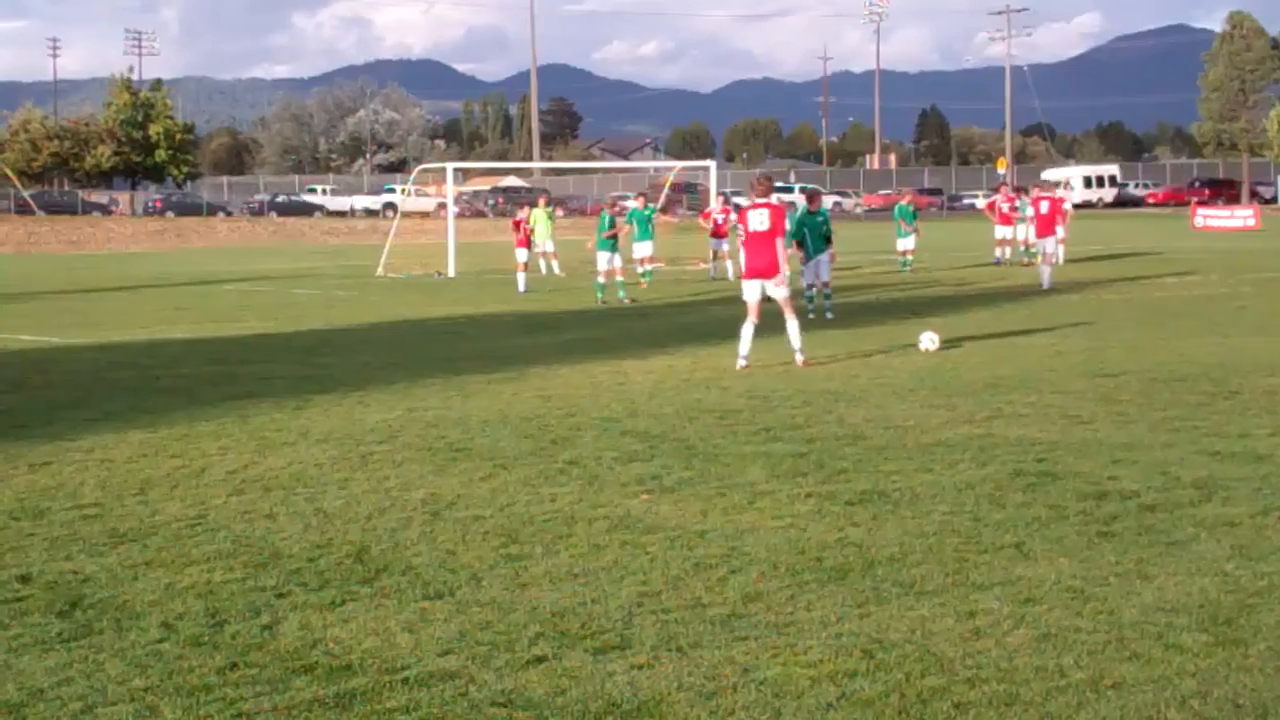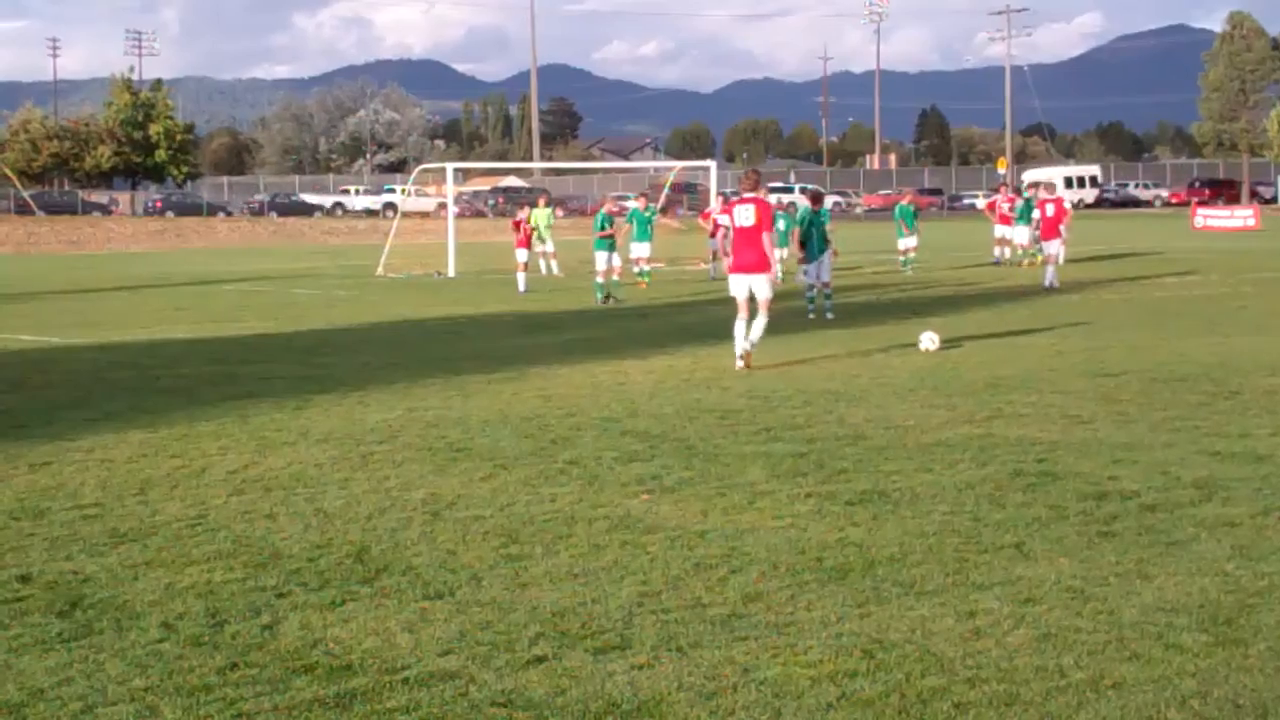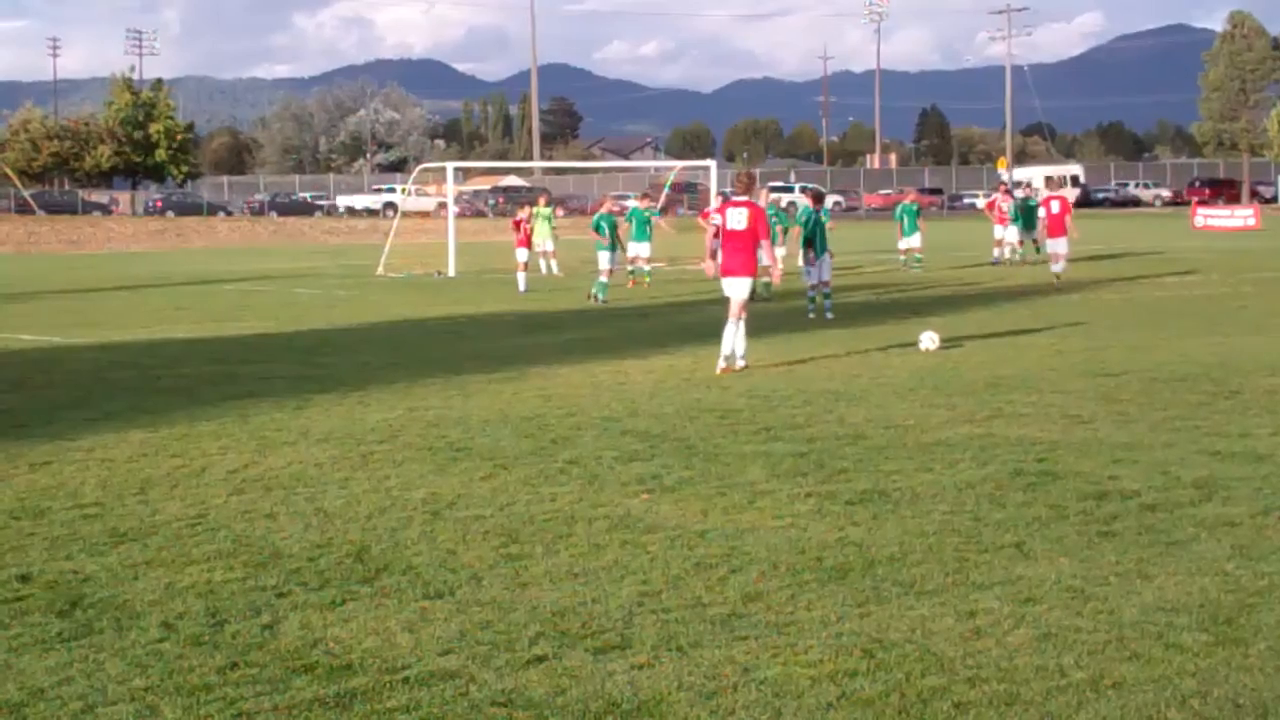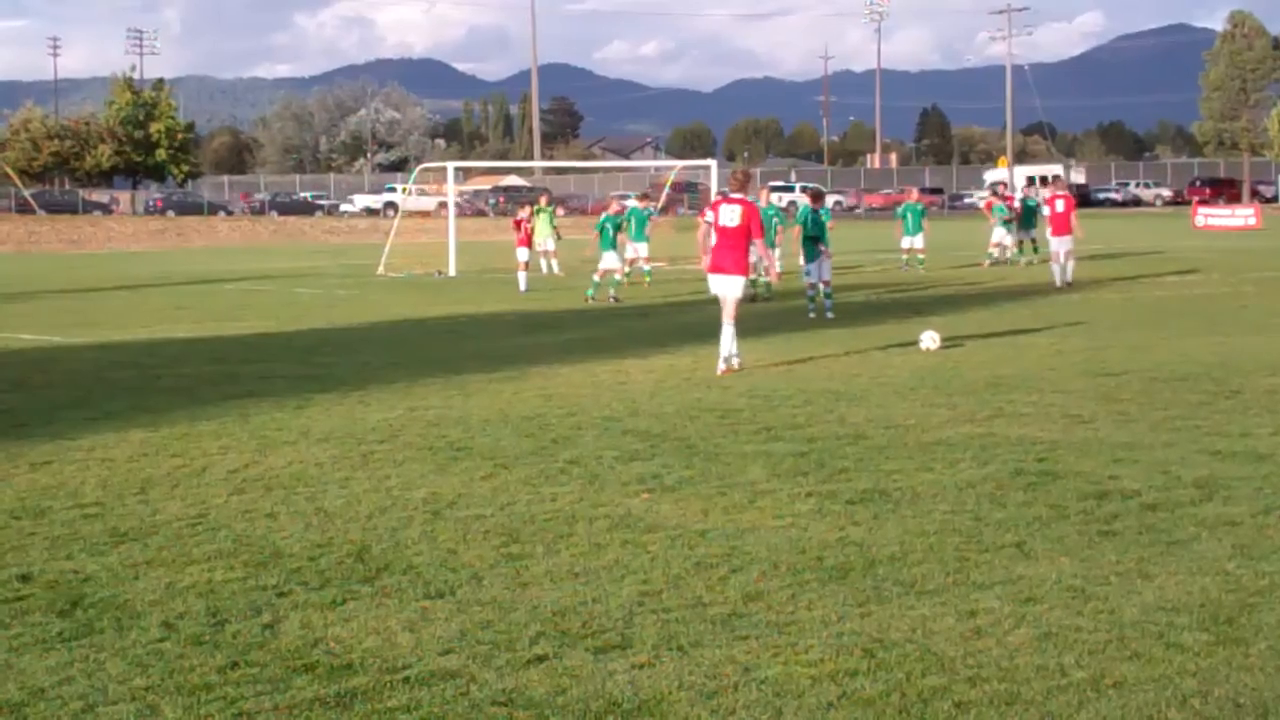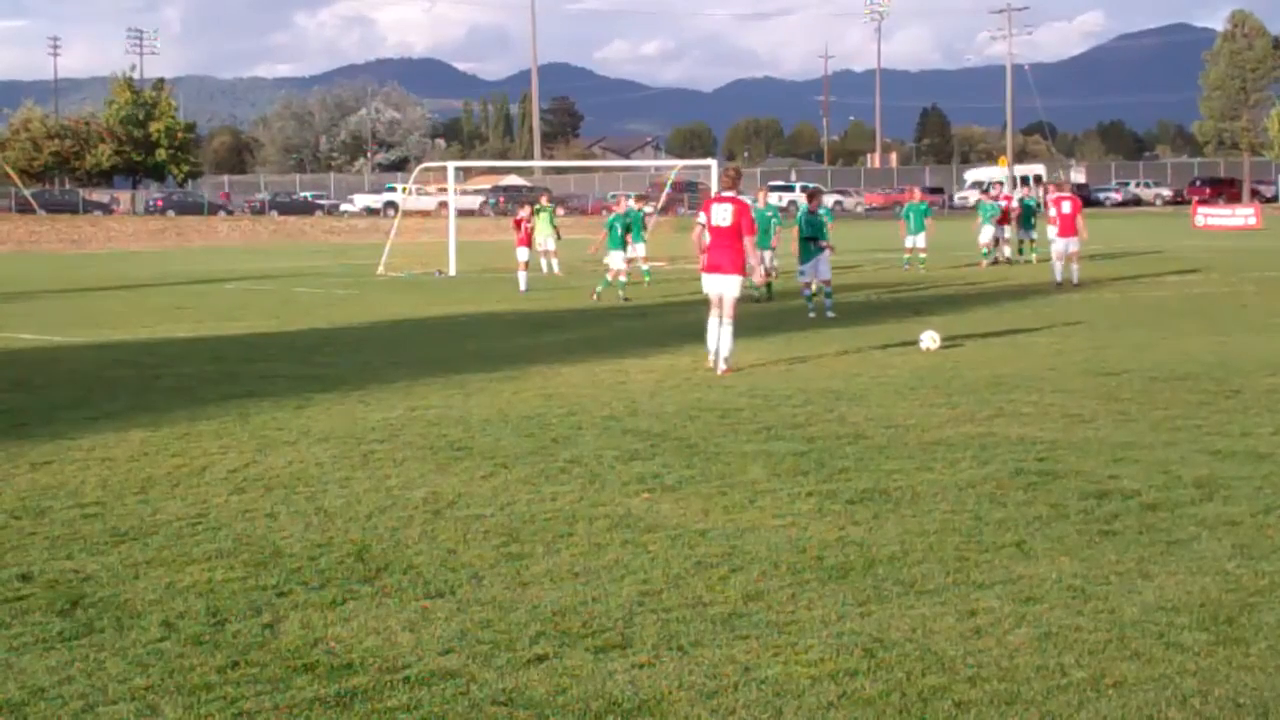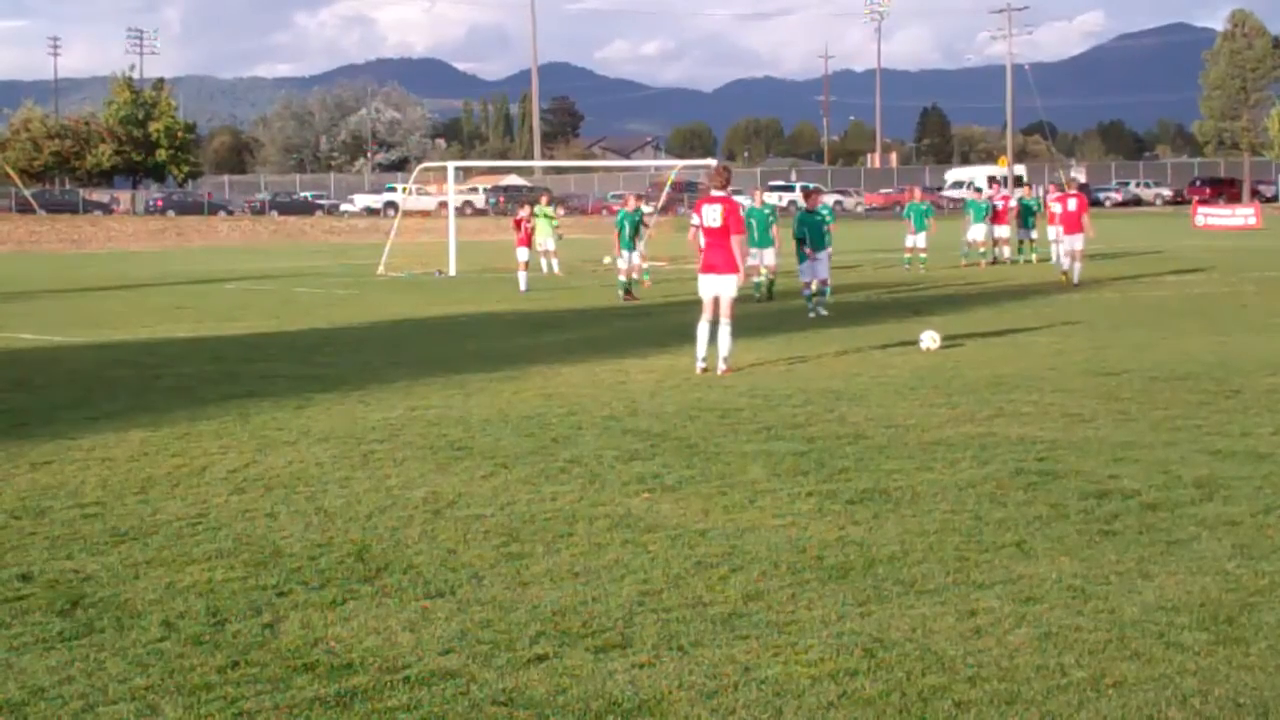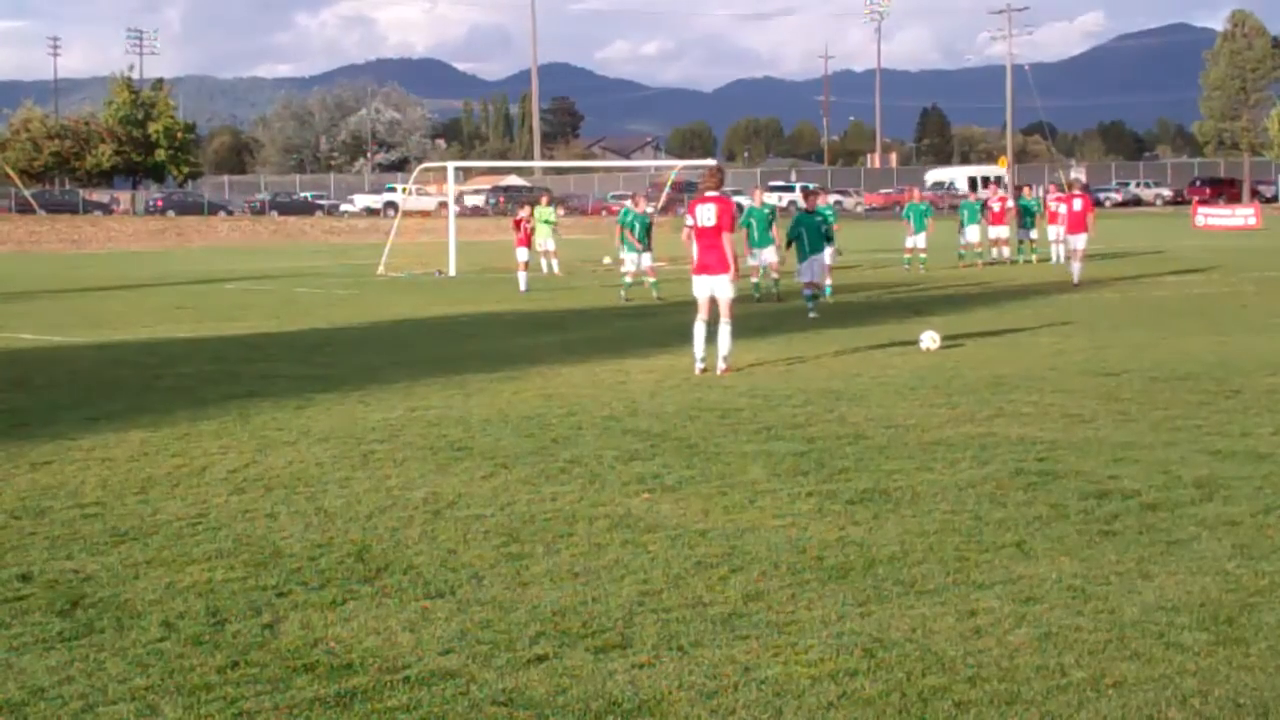
dt=0.2s
person 1, frame 1
left shoulder: (743, 213)
right shoulder: (778, 211)
left elbow: (741, 242)
right elbow: (779, 241)
right wrist: (782, 270)
left hip: (750, 270)
right hip: (773, 270)
left knee: (751, 317)
right knee: (788, 311)
left ankle: (742, 358)
right ankle: (798, 353)
person 1, frame 2
left shoulder: (731, 207)
right shoulder: (764, 206)
left elbow: (720, 236)
right elbow: (766, 237)
left wrist: (726, 256)
right wrist: (772, 265)
left hip: (737, 266)
right hip: (759, 266)
left knee: (742, 313)
right knee: (763, 311)
left ankle: (740, 357)
right ankle: (748, 346)
person 1, frame 3
left shoulder: (723, 208)
right shoulder: (757, 210)
left elbow: (710, 234)
right elbow: (765, 243)
left wrist: (708, 258)
right wrist: (774, 268)
left hip: (726, 268)
right hip: (745, 269)
left knee: (739, 315)
right knee: (734, 316)
left ankle: (740, 359)
right ankle: (723, 360)
person 1, frame 4
left shoulder: (716, 205)
right shoulder: (751, 208)
left elbow: (702, 232)
right elbow: (758, 242)
left wrist: (705, 255)
right wrist: (771, 265)
left hip: (716, 266)
right hip: (737, 267)
left knee: (726, 312)
right knee: (729, 316)
left ankle: (734, 356)
right ankle: (723, 362)
person 1, frame 5
left shoulder: (708, 204)
right shoulder: (743, 207)
left elbow: (696, 235)
right elbow: (748, 242)
left wrist: (702, 254)
right wrist: (757, 268)
left hip: (711, 265)
right hip: (732, 266)
left knee: (715, 310)
right knee: (727, 315)
left ankle: (712, 355)
right ankle: (723, 363)
person 1, frame 6
left shoulder: (700, 204)
right shoulder: (733, 206)
left elbow: (692, 236)
right elbow: (735, 240)
right wrist: (742, 268)
left hip: (707, 266)
right hip: (728, 267)
left knee: (706, 314)
right knee: (725, 316)
left ankle: (700, 362)
right ankle: (723, 364)
person 1, frame 7
left shoulder: (694, 205)
right shoulder: (726, 204)
left elbow: (685, 236)
right elbow: (726, 237)
right wrist: (732, 265)
left hip: (701, 267)
right hip: (722, 267)
left knee: (702, 316)
right knee: (725, 316)
left ankle: (699, 362)
right ankle: (722, 363)
